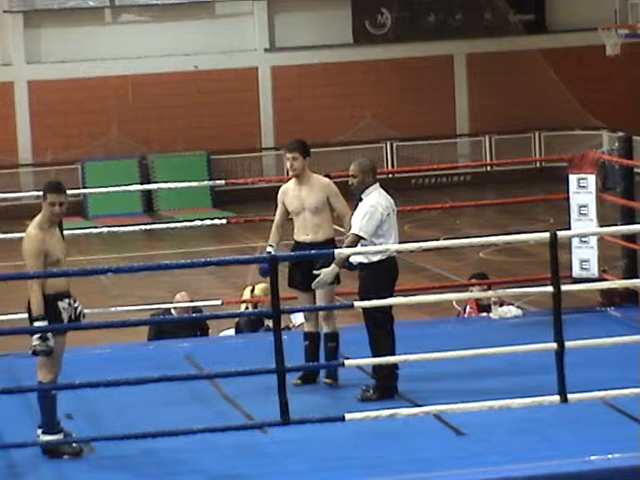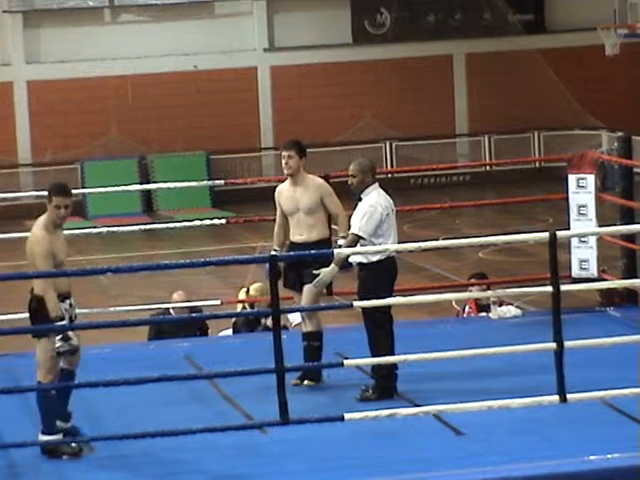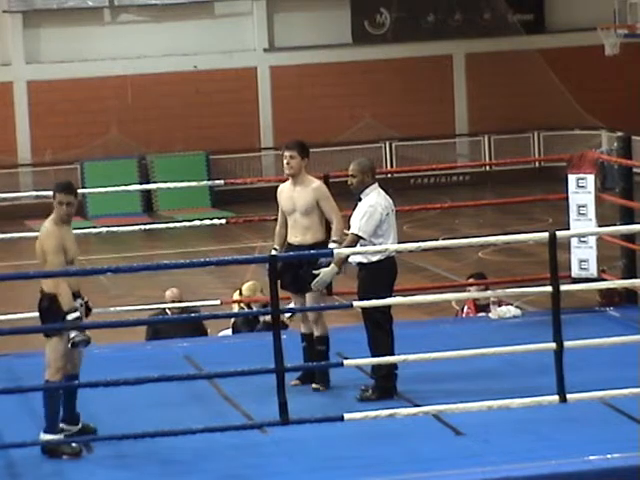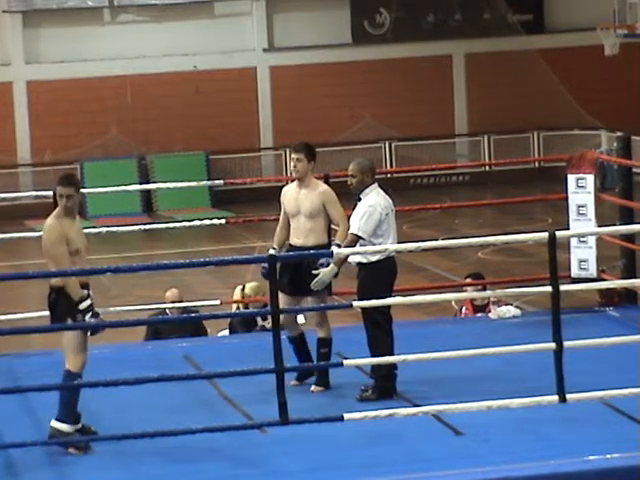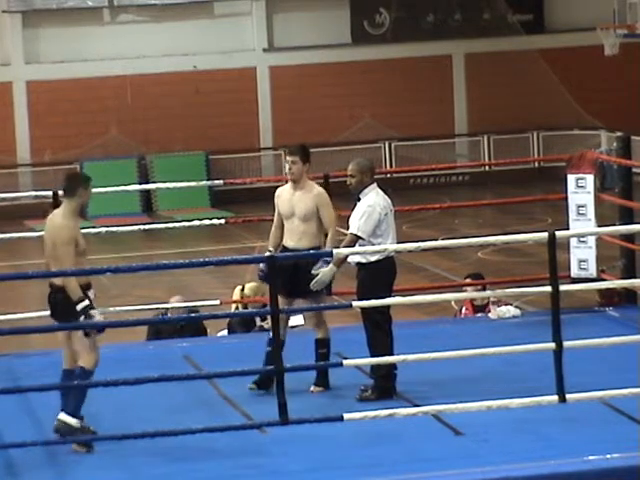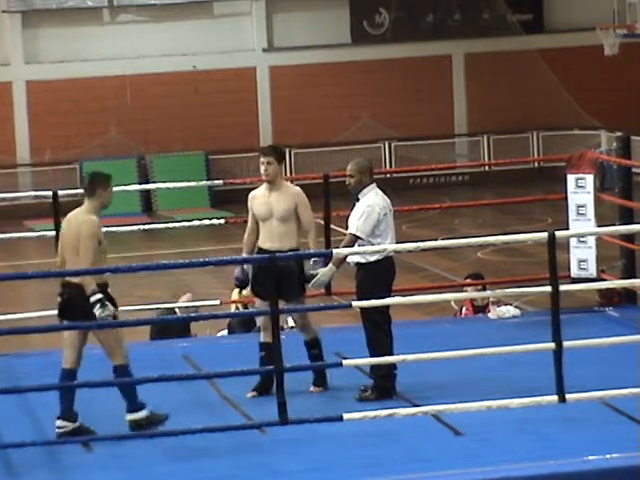
dt=0.4s
person 1, frame 1
left shoulder: (55, 226)
right shoulder: (35, 236)
right elbow: (34, 285)
left wrist: (72, 301)
right wrist: (39, 326)
left hip: (60, 302)
right hip: (46, 305)
left knee: (54, 370)
right knee: (48, 373)
left ankle: (49, 426)
right ankle: (50, 437)
person 1, frame 2
left shoulder: (55, 227)
right shoulder: (41, 237)
right elbow: (47, 287)
left wrist: (68, 304)
right wrist: (59, 327)
left hip: (61, 301)
right hip: (46, 306)
left knee: (71, 361)
right knee: (48, 372)
left ankle: (61, 420)
right ankle: (48, 436)
person 1, frame 3
left shoulder: (64, 226)
right shoulder: (52, 233)
right elbow: (59, 281)
left wrist: (81, 300)
right wrist: (74, 319)
left hip: (68, 300)
right hip: (56, 305)
left knee: (73, 365)
right knee: (56, 370)
left ankle: (70, 423)
right ankle: (50, 437)
person 1, frame 4
left shoulder: (75, 220)
right shoulder: (54, 227)
right elbow: (66, 273)
right wrist: (86, 306)
left hip: (78, 294)
right hip: (66, 297)
left knee: (78, 361)
right knee: (75, 362)
left ankle: (71, 421)
right ankle: (61, 425)
person 1, frame 5
left shoulder: (57, 217)
right shoulder: (65, 225)
right elbow: (68, 274)
right wrist: (85, 308)
left hip: (63, 294)
right hip: (71, 297)
left knee: (70, 361)
right knee: (89, 359)
left ankle: (70, 418)
right ankle: (68, 419)
person 1, frame 6
left shoulder: (69, 218)
right shoulder: (90, 223)
left elbow: (61, 263)
right elbow: (84, 270)
right wrist: (98, 302)
left hip: (70, 293)
right hip: (88, 294)
left knee: (70, 361)
right knee: (119, 357)
left ankle: (66, 422)
right ankle: (137, 414)
person 2, frame 1
left shoulder: (325, 185)
right shoulder: (285, 191)
left elbow: (346, 215)
right elbow: (278, 225)
right wrist: (270, 251)
left hip: (324, 249)
right hip: (300, 251)
left knee: (325, 313)
right knee: (308, 315)
left ankle: (331, 369)
right ankle: (310, 370)
person 2, frame 2
left shoulder: (318, 186)
right shoulder: (280, 192)
left elbow: (340, 215)
right wrist: (275, 254)
left hip: (319, 249)
right hip: (295, 251)
left knee: (308, 310)
right knee: (304, 314)
left ankle: (315, 369)
right ankle: (308, 369)
person 2, frame 3
left shoulder: (317, 188)
right shoulder: (282, 190)
left elbow: (336, 220)
left wrist: (333, 249)
right wrist: (275, 252)
left hip: (314, 252)
right hip: (292, 252)
left knee: (314, 316)
right knee: (302, 316)
left ankle: (322, 374)
right ankle: (309, 370)
person 2, frame 4
left shoulder: (323, 192)
right shoulder: (286, 192)
left elbow: (343, 224)
right wrist: (273, 252)
left hip: (316, 255)
right hip: (293, 255)
left knee: (319, 318)
right knee: (285, 317)
left ankle: (322, 376)
right ankle: (306, 365)
person 2, frame 5
left shoulder: (318, 194)
right shoulder: (280, 193)
left elbow: (332, 230)
right wrist: (269, 254)
left hip: (310, 258)
right hip: (287, 257)
left knee: (317, 320)
right knee: (277, 318)
left ankle: (322, 377)
right ankle: (268, 375)
person 2, frame 6
left shoulder: (295, 194)
right shoulder: (254, 196)
left elbow: (310, 229)
left wrist: (315, 259)
right wrist: (244, 260)
left hip: (289, 260)
right hip: (263, 260)
left knee: (301, 321)
right knee: (265, 324)
left ankle: (320, 375)
right ankle: (266, 380)
person 3, frame 1
left shoulder: (373, 204)
right shoulder: (380, 199)
left elbow: (354, 240)
left wrist: (334, 268)
left hip: (375, 268)
right hip: (380, 265)
left knee: (378, 327)
right knee: (381, 325)
left ankle: (385, 385)
right ankle: (385, 379)
person 3, frame 2
left shoulder: (372, 204)
right shoulder: (378, 198)
left elbow: (354, 240)
left wrist: (333, 268)
left hip: (375, 269)
right hip: (379, 266)
left knee: (377, 326)
right knee: (380, 325)
left ankle: (384, 385)
right ankle: (384, 379)
person 3, frame 3
left shoulder: (372, 204)
right shoulder: (378, 198)
left elbow: (353, 240)
left wrist: (333, 268)
left hip: (375, 269)
right hip: (379, 266)
left knee: (377, 327)
right knee: (380, 325)
left ankle: (384, 385)
right ankle: (384, 379)
person 3, frame 4
left shoulder: (371, 204)
right shoulder: (378, 198)
left elbow: (352, 240)
left wrist: (332, 268)
left hip: (374, 269)
right hip: (379, 266)
left knee: (377, 326)
right knee: (379, 325)
left ankle: (384, 385)
right ankle: (384, 379)
person 3, frame 5
left shoulder: (371, 204)
right shoulder: (377, 198)
left elbow: (351, 240)
left wrist: (331, 269)
left hip: (374, 268)
right hip: (378, 266)
left knee: (376, 327)
right knee: (379, 325)
left ankle: (383, 385)
right ankle: (383, 379)
person 3, frame 6
left shoulder: (370, 204)
right shoulder: (376, 198)
left elbow: (351, 240)
left wrist: (331, 269)
left hip: (373, 268)
right hip: (377, 266)
left knee: (376, 327)
right knee: (378, 325)
left ankle: (383, 385)
right ankle: (383, 379)
